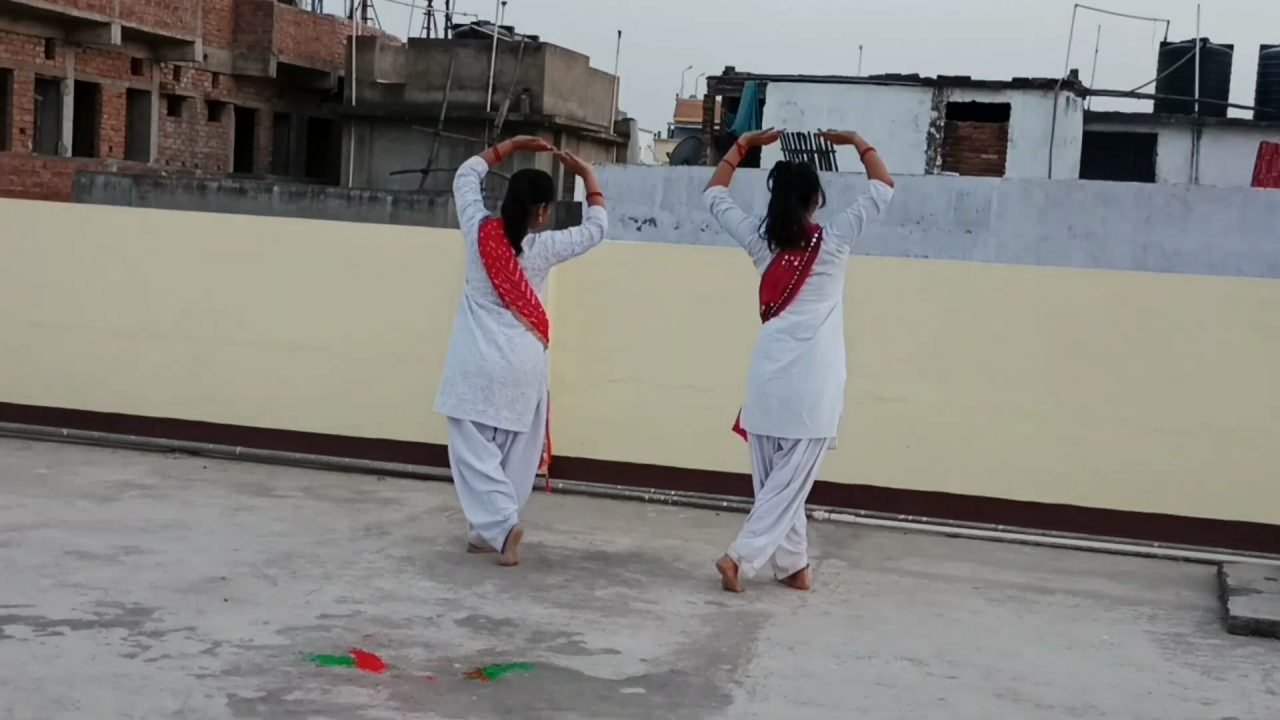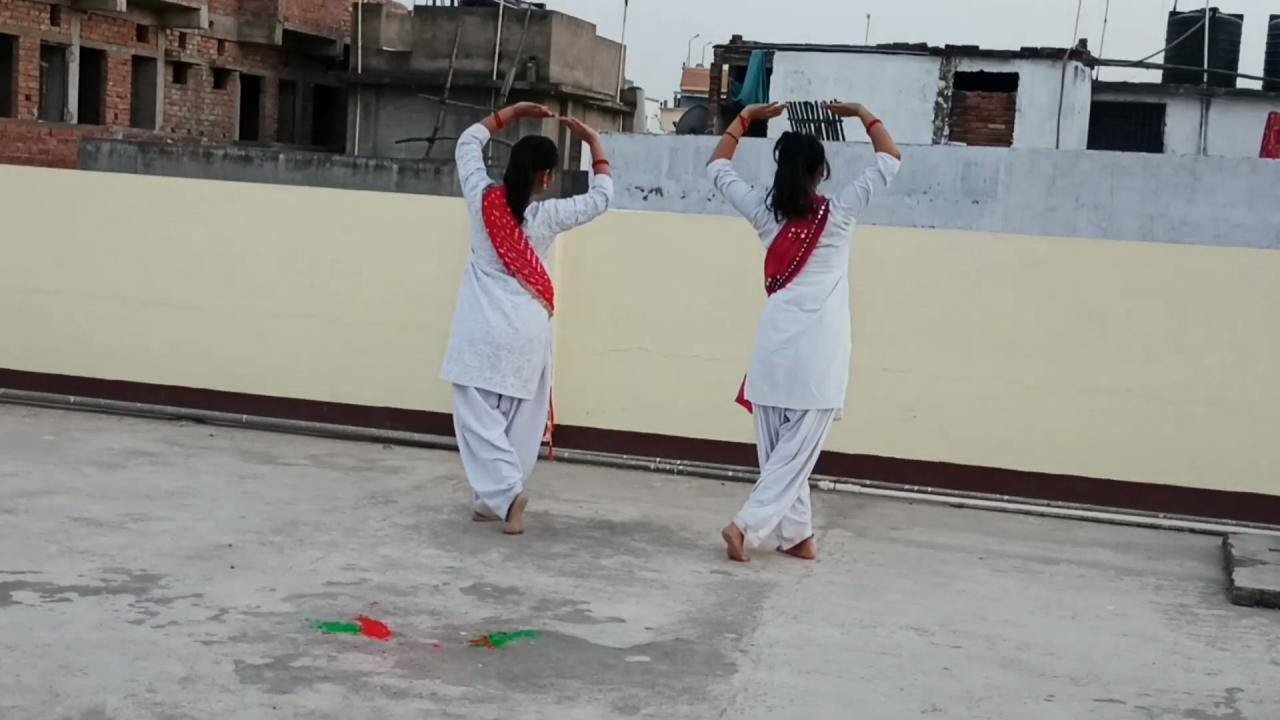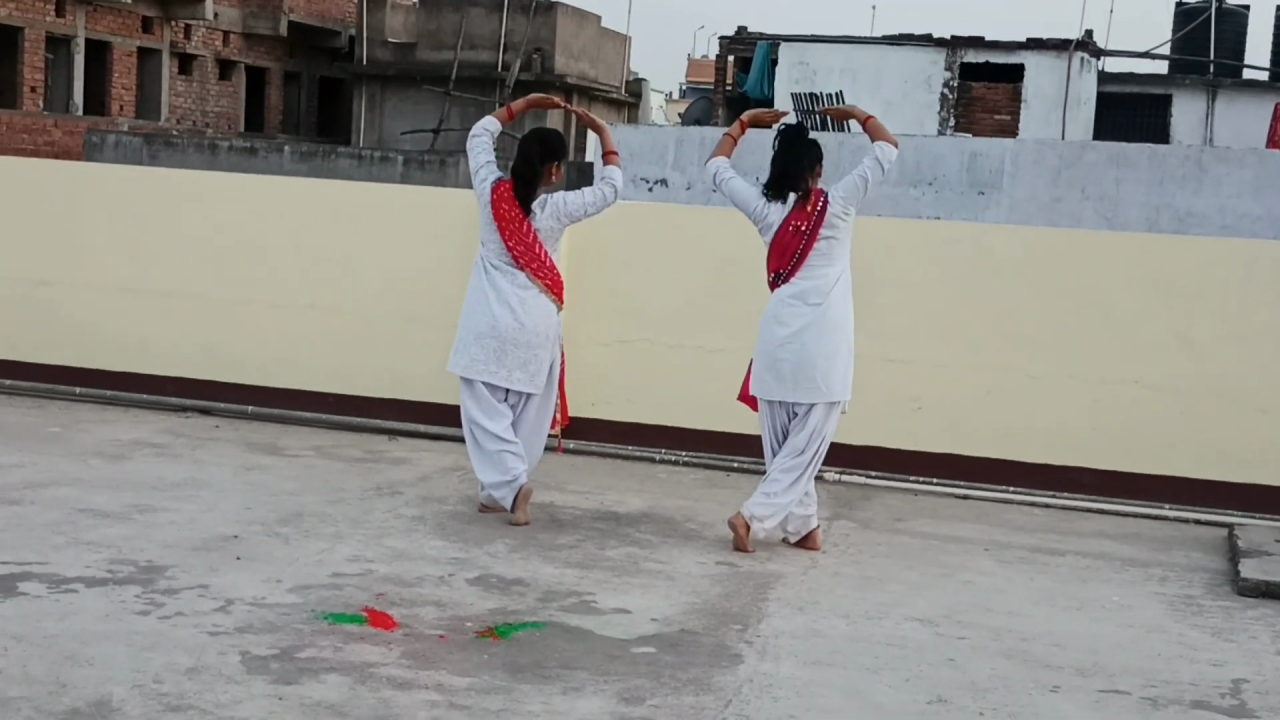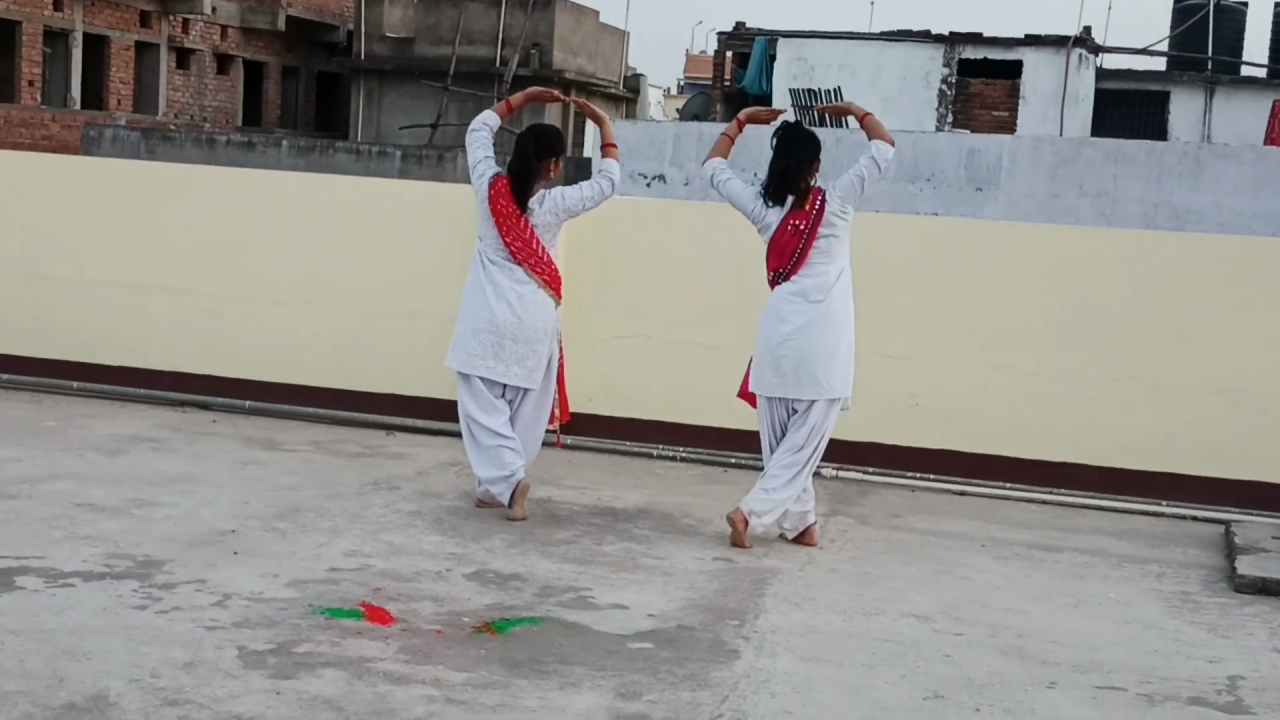
dt=1s
person 1, frame 1
left shoulder: (759, 240)
right shoulder: (833, 242)
left elbow: (714, 195)
right elbow: (882, 188)
left wrist: (743, 144)
right wrist: (857, 143)
left hip: (770, 372)
right hip: (813, 378)
left knee: (773, 479)
right knee: (791, 480)
left ankle: (791, 565)
right ankle: (742, 556)
person 1, frame 2
left shoulder: (765, 213)
right shoulder: (839, 213)
left elbow: (718, 168)
right elbow: (890, 160)
left wrist: (745, 117)
right wrist: (863, 115)
left hip: (775, 344)
right hip: (819, 350)
left knee: (778, 450)
right knee: (796, 452)
left ankle: (797, 535)
right ankle: (748, 525)
person 1, frame 3
left shoulder: (765, 209)
right shoulder: (838, 205)
left elbow: (717, 165)
right elbow: (887, 148)
left wrist: (744, 122)
right wrist: (857, 114)
left hip: (779, 338)
right hip: (824, 343)
left knee: (783, 443)
right knee: (805, 444)
left ankle: (802, 526)
right ankle: (754, 516)
person 1, frame 4
left shoulder: (763, 208)
right shoulder: (836, 203)
left elbow: (714, 167)
right elbow: (884, 147)
left wrist: (742, 119)
right wrist: (855, 111)
left hip: (780, 334)
right hip: (824, 340)
left knee: (782, 439)
right knee: (806, 440)
left ankle: (800, 522)
right ankle: (752, 511)
person 2, frame 1
left shoulder: (479, 231)
right shoulder: (544, 248)
left elbow: (467, 175)
right elbow: (596, 228)
left wrist: (513, 145)
right wrist: (586, 174)
left hip: (476, 361)
right hip: (523, 363)
left knee: (474, 448)
right knee: (514, 453)
left ankle: (500, 525)
right ankle: (487, 531)
person 2, frame 2
left shoulder: (483, 199)
right shoulder: (548, 216)
left elbow: (468, 142)
right elbow: (601, 196)
left wrist: (513, 112)
right wrist: (593, 141)
left hip: (482, 329)
right hip: (528, 331)
left knee: (479, 416)
right knee: (519, 421)
left ankle: (504, 493)
right ankle: (494, 498)
person 2, frame 3
left shoulder: (492, 192)
right shoulder: (557, 209)
left elbow: (479, 135)
right elbow: (610, 188)
left wrist: (524, 105)
right wrist: (603, 132)
left hip: (489, 322)
right hip: (535, 325)
left knee: (486, 408)
right knee: (526, 415)
left ankle: (508, 484)
right ankle: (499, 489)
person 2, frame 4
left shoulder: (489, 187)
right shoulder: (555, 204)
left elbow: (479, 129)
right elbow: (607, 181)
left wrist: (524, 98)
right wrist: (604, 124)
left hip: (487, 317)
right hip: (534, 320)
left knee: (483, 403)
right knee: (525, 410)
left ankle: (506, 480)
right ankle: (499, 485)
